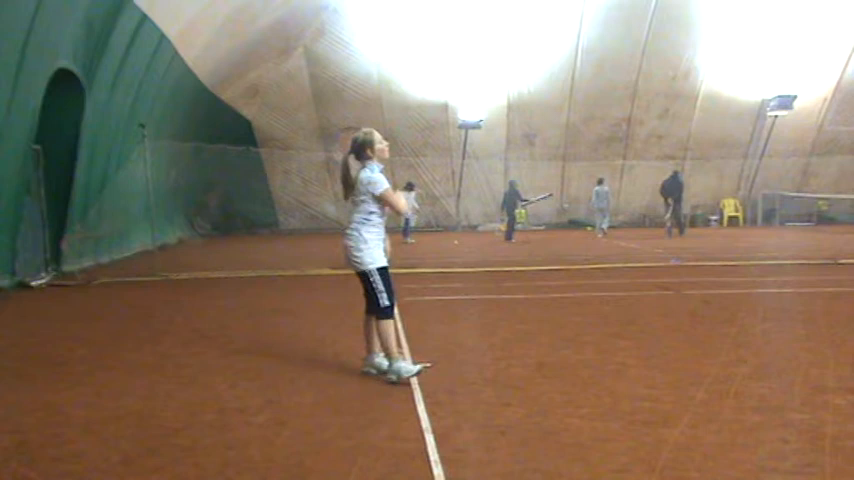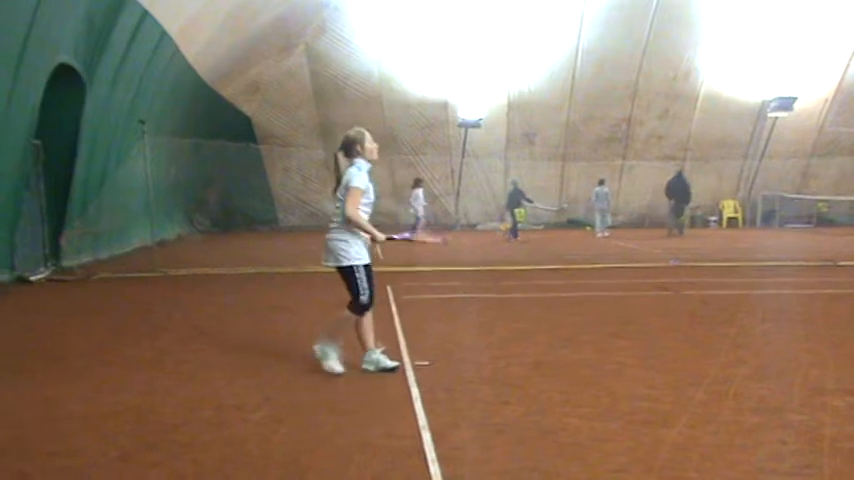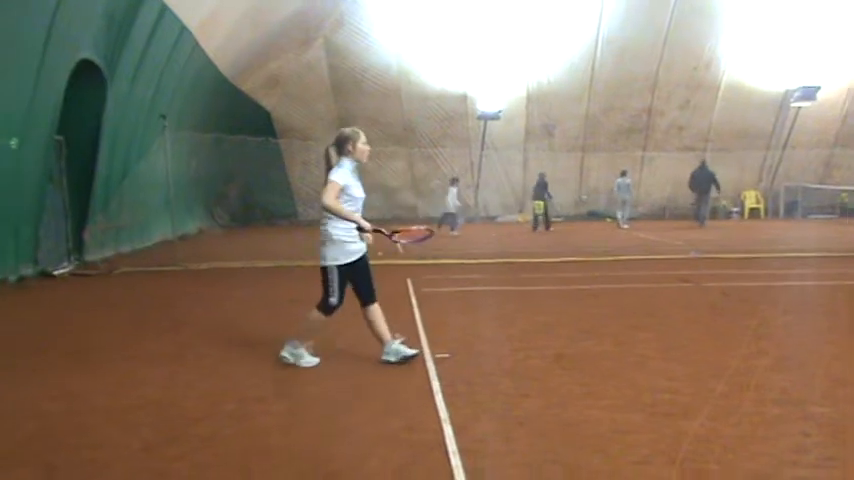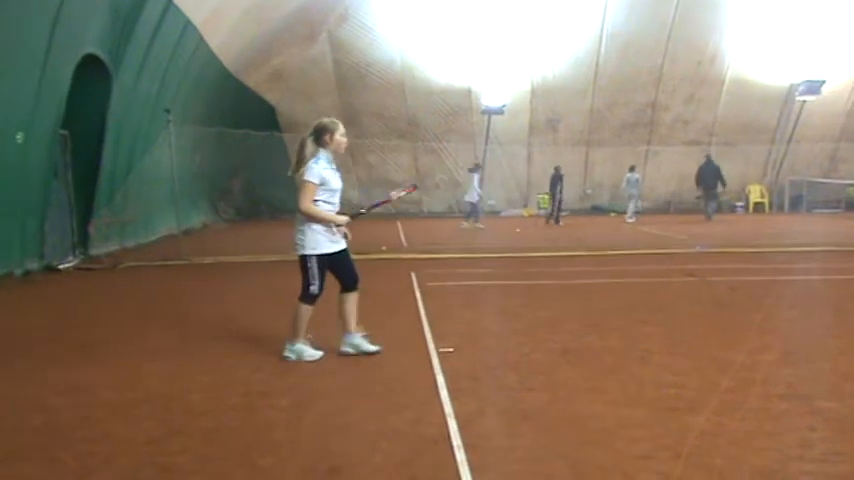
dt=0.3s
person 1, frame 1
left shoulder: (368, 174)
right shoulder: (373, 177)
right elbow: (401, 208)
left wrist: (383, 239)
right wrist: (398, 195)
left hip: (370, 247)
right hip: (366, 249)
left knee: (376, 305)
right knee: (385, 305)
left ankle: (373, 358)
right ankle: (395, 364)
person 1, frame 2
left shoulder: (356, 173)
right shoulder: (358, 174)
right elbow: (350, 214)
left wrist: (365, 234)
right wrist: (374, 233)
left hip: (351, 244)
right hip: (347, 245)
left knee: (364, 301)
right knee: (362, 301)
left ankle: (371, 355)
right ankle: (328, 345)
person 1, frame 3
left shoulder: (352, 174)
right shoulder: (339, 173)
right elbow: (327, 203)
left wrist: (362, 230)
right wrist: (359, 221)
left hip: (353, 247)
right hip: (335, 248)
left knee: (368, 297)
right knee: (331, 302)
left ankle: (391, 347)
right ankle: (294, 348)
person 1, frame 4
left shoulder: (330, 165)
right shoulder: (315, 167)
right elbow: (304, 207)
left wrist: (339, 225)
right wrist: (336, 219)
left hip: (330, 237)
right hip: (314, 237)
left knee: (351, 282)
right knee: (313, 291)
left ankle: (351, 338)
right ankle: (295, 345)
